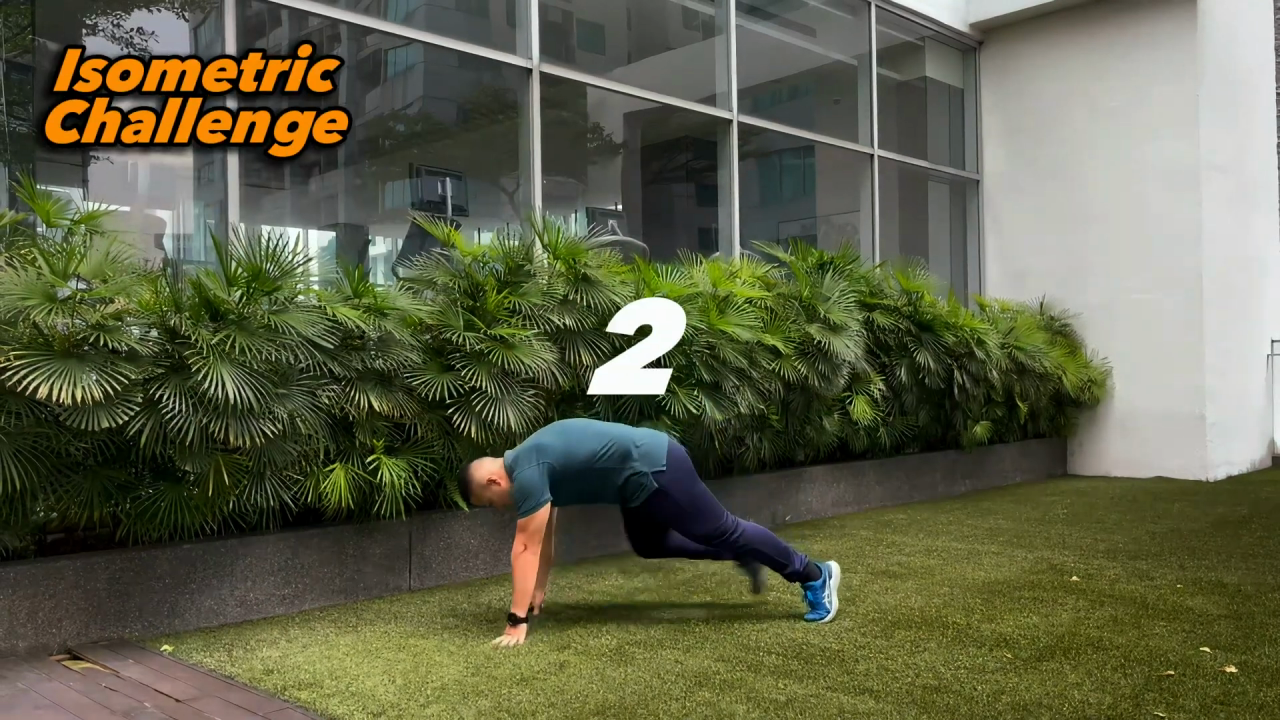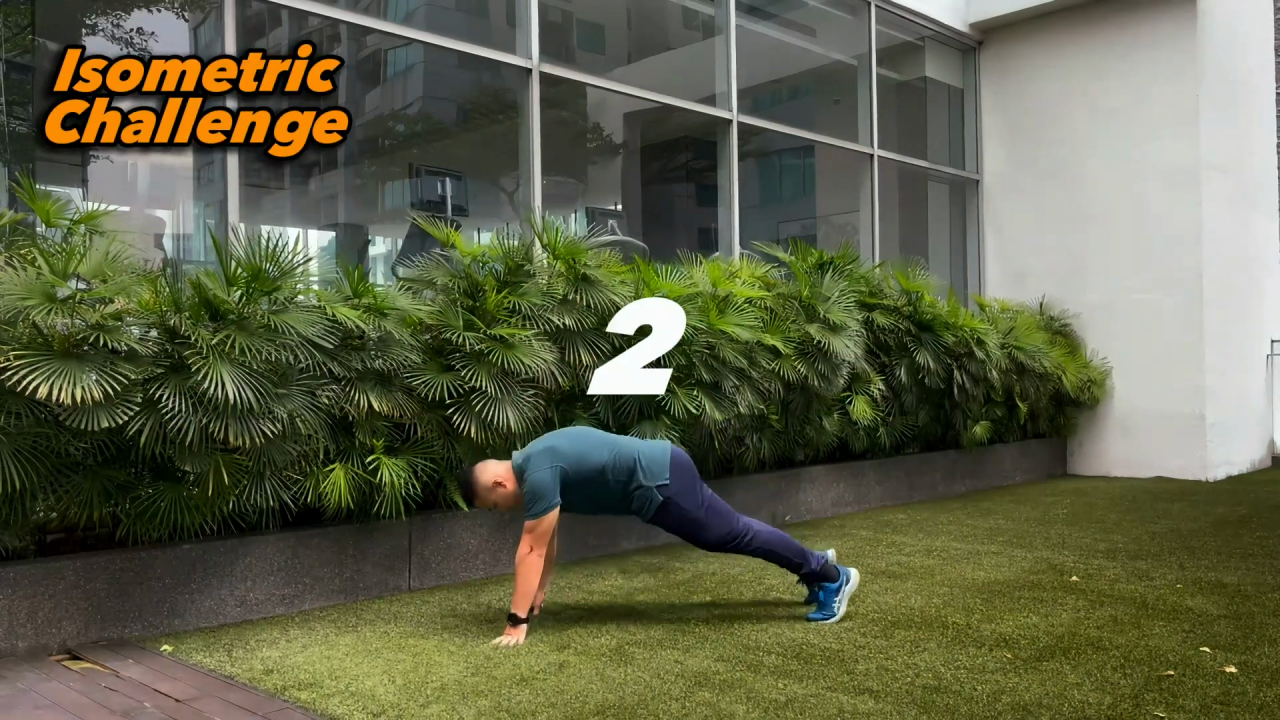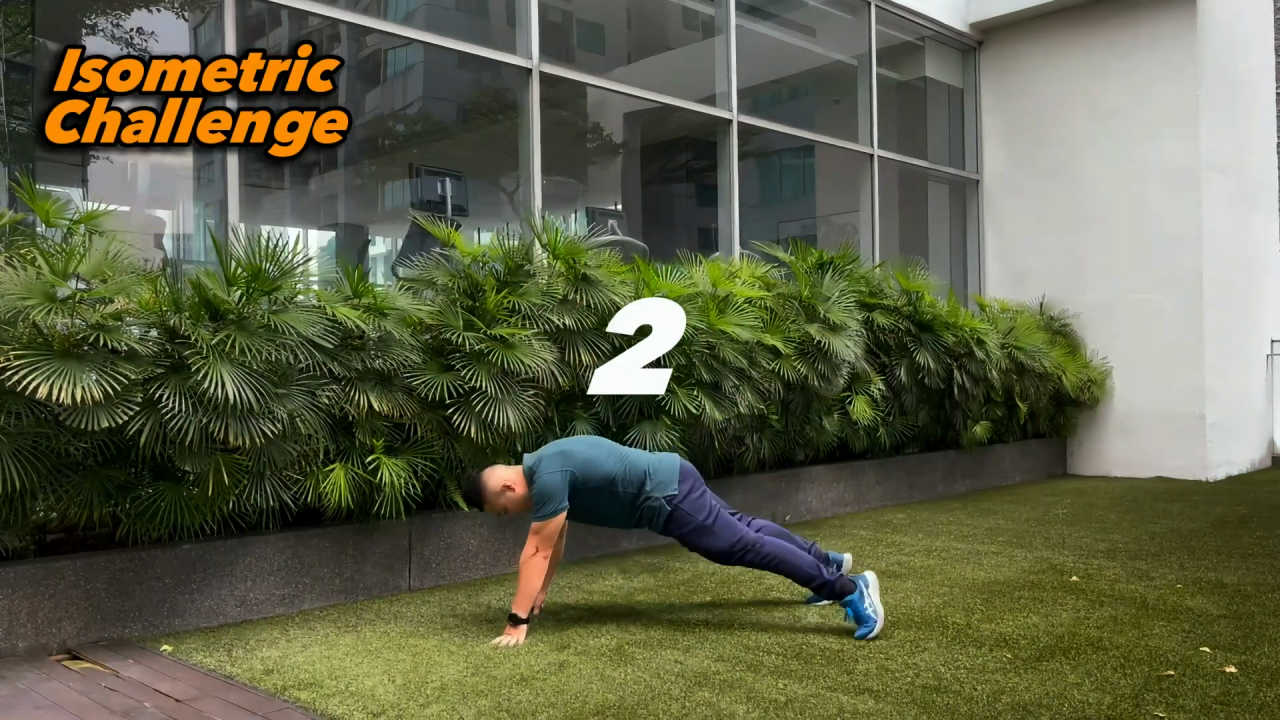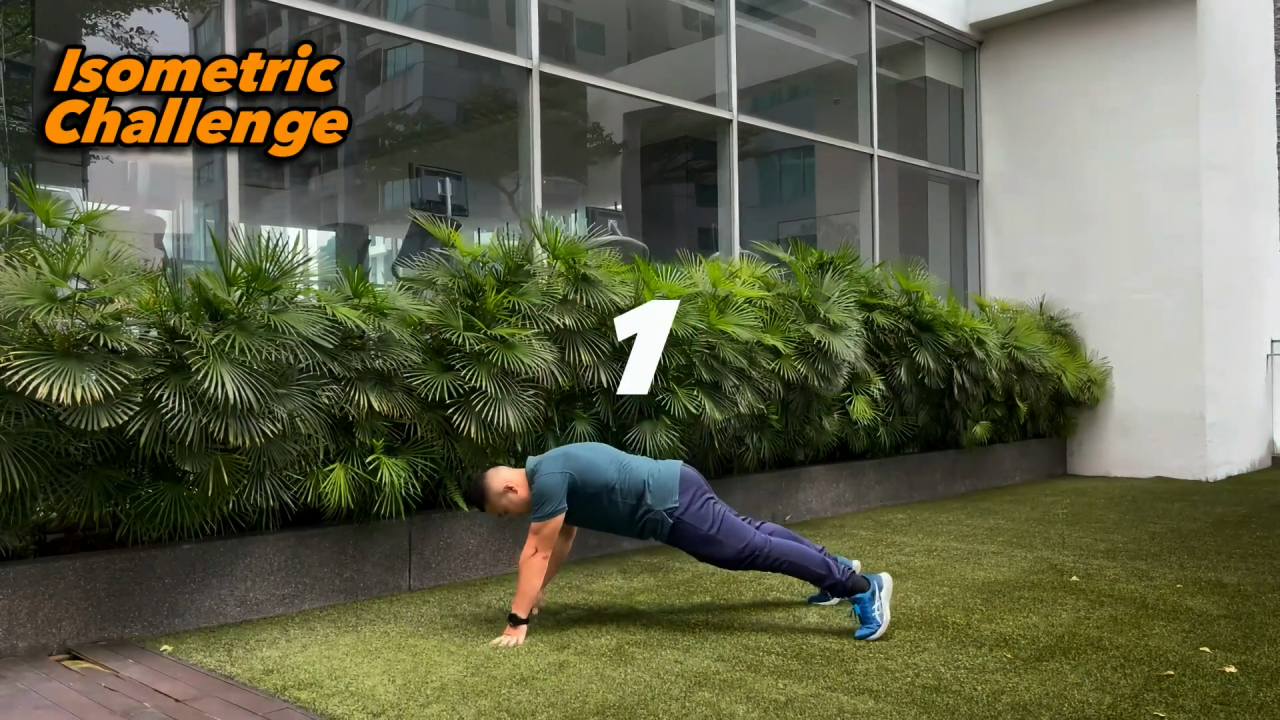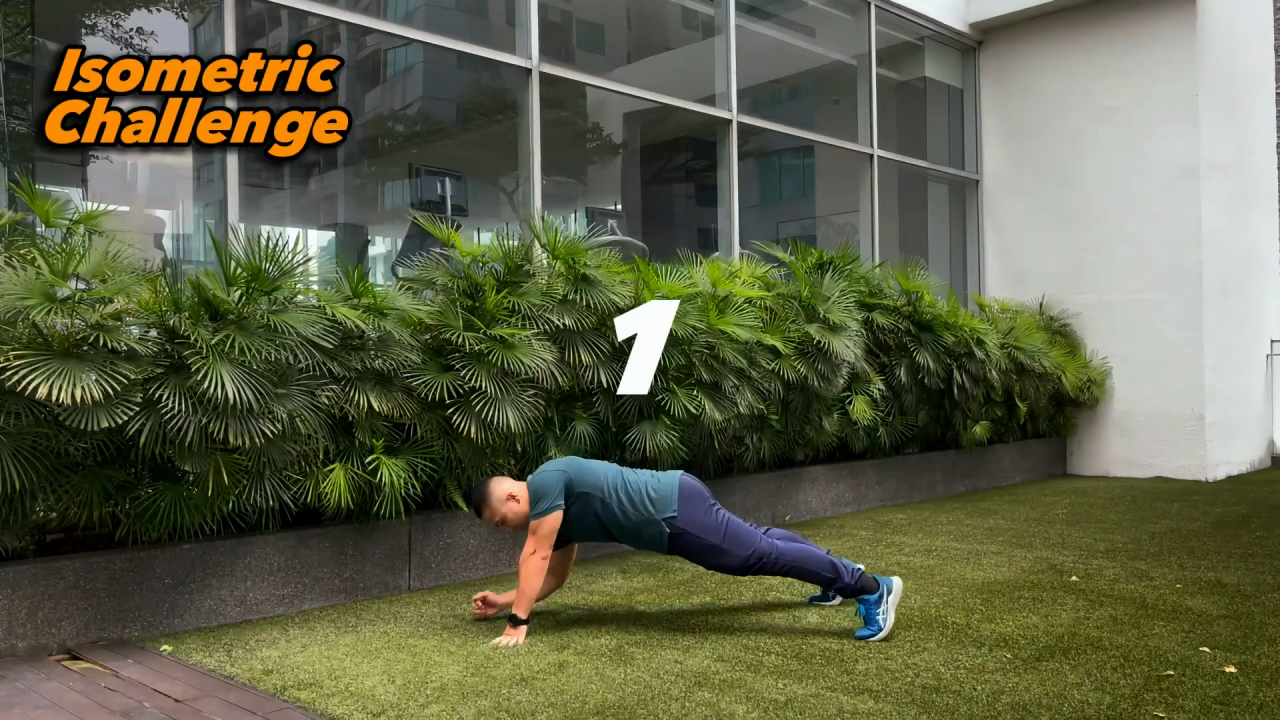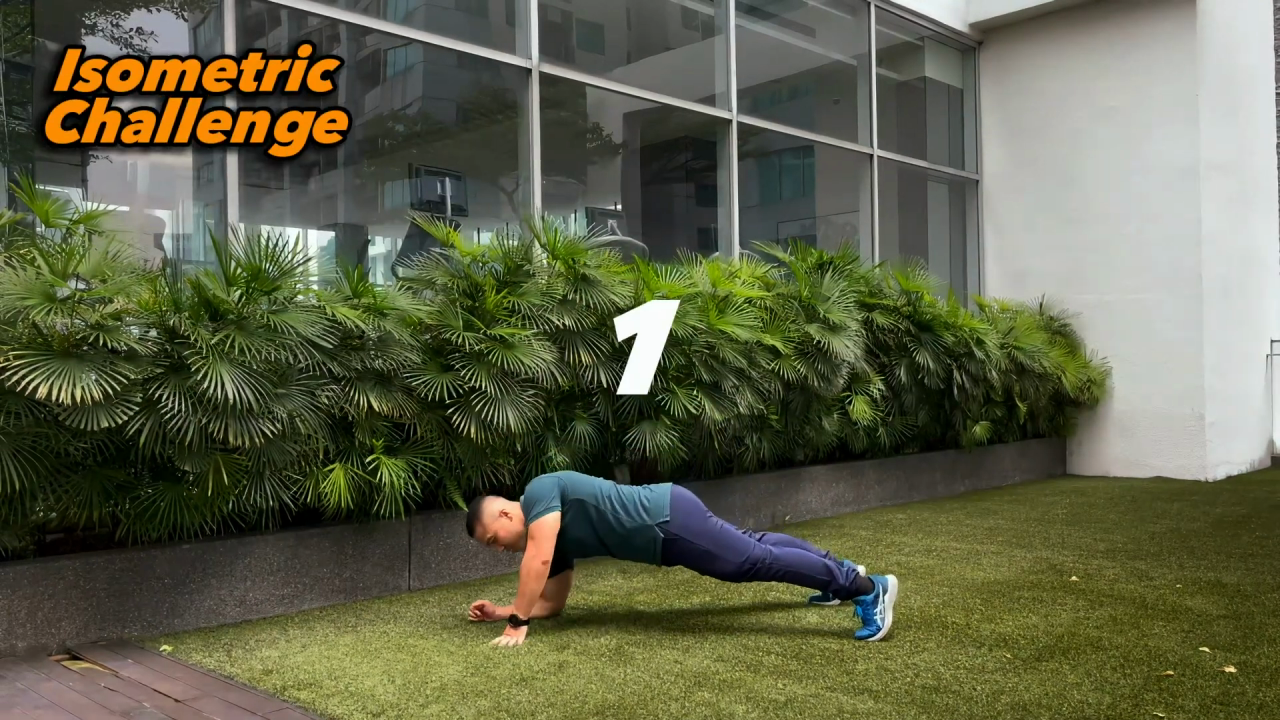
dt=0.3s
person 1, frame 1
left shoulder: (527, 474)
right shoulder: (531, 462)
left elbow: (525, 548)
right elbow: (544, 536)
left wrist: (517, 620)
right wrist: (538, 591)
left hip: (651, 467)
right hip: (647, 456)
left knee: (721, 530)
right knee: (649, 544)
left ankle: (814, 575)
right ankle: (743, 555)
person 1, frame 2
left shoulder: (538, 476)
right shoulder: (534, 462)
left elbow: (532, 549)
right elbow: (547, 539)
left wrist: (518, 620)
right wrist: (539, 592)
left hip: (657, 480)
right hip: (657, 468)
left knee: (733, 533)
right knee: (726, 528)
left ankle: (830, 575)
right ankle: (812, 564)
person 1, frame 3
left shoulder: (547, 479)
right shoulder: (544, 467)
left elbow: (537, 552)
right elbow: (554, 541)
left wrist: (518, 621)
right wrist: (540, 592)
left hip: (666, 493)
right hip: (667, 480)
left knee: (743, 547)
right knee: (740, 529)
left ankle: (849, 590)
right ankle: (828, 564)
person 1, frame 4
left shoulder: (547, 479)
right shoulder: (553, 474)
left elbow: (537, 553)
right elbow: (565, 538)
left wrist: (518, 621)
right wrist: (538, 588)
left hip: (673, 504)
right hip: (673, 487)
left knee: (753, 549)
right knee: (750, 533)
left ankle: (863, 586)
right ankle: (835, 566)
person 1, frame 5
left shoulder: (546, 482)
right shoulder: (561, 508)
left elbow: (535, 556)
right elbow: (555, 574)
left wrist: (518, 621)
right wrist: (506, 600)
left hip: (675, 513)
right hip: (673, 499)
left knee: (760, 555)
right knee: (756, 540)
left ankle: (871, 588)
right ankle: (840, 573)
person 1, frame 6
left shoulder: (540, 492)
right shoulder: (557, 535)
left elbow: (538, 559)
right elbow: (553, 601)
left wrist: (517, 622)
right wrist: (501, 610)
left hip: (667, 520)
right hip: (665, 525)
left knee: (756, 561)
right knee: (753, 544)
left ankle: (868, 589)
right ankle: (839, 569)
